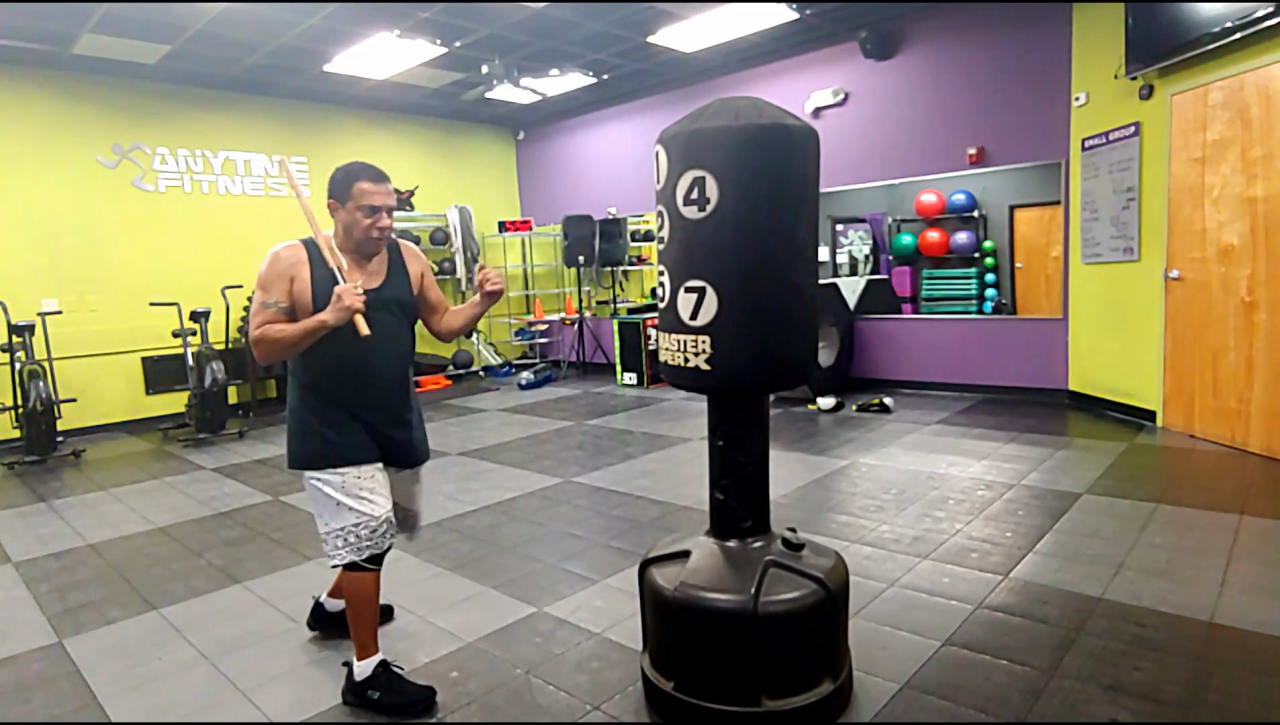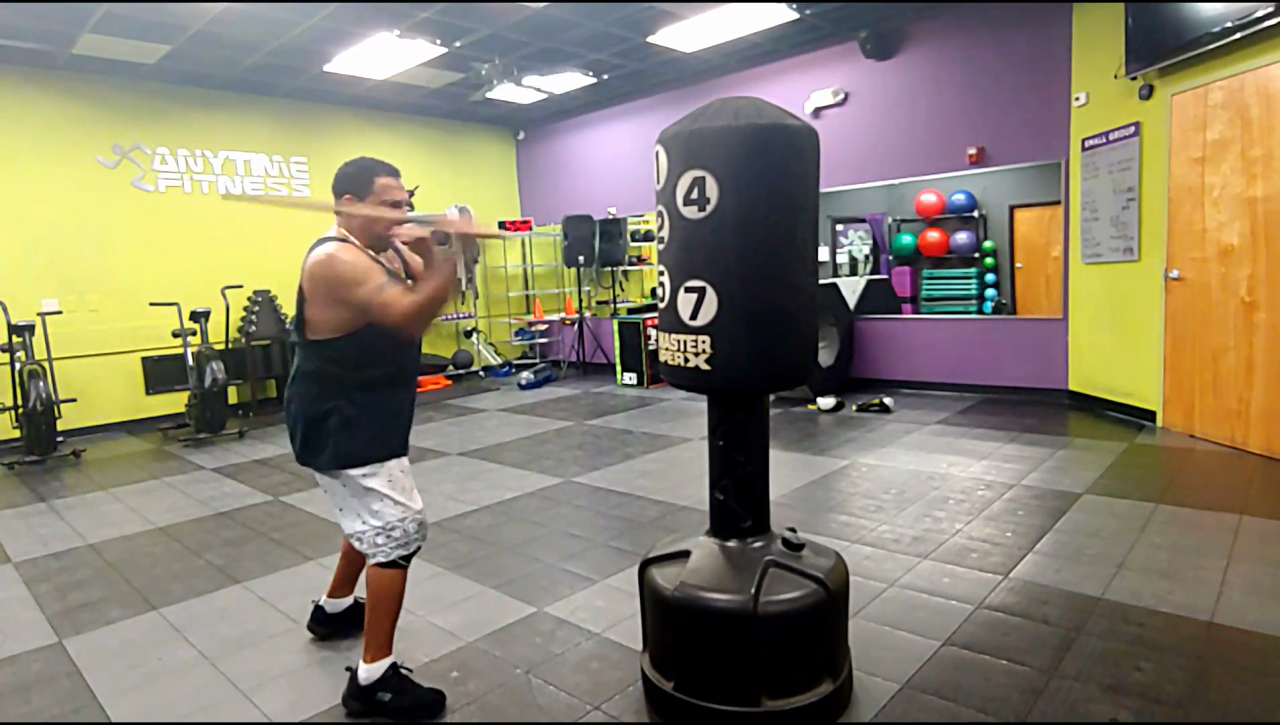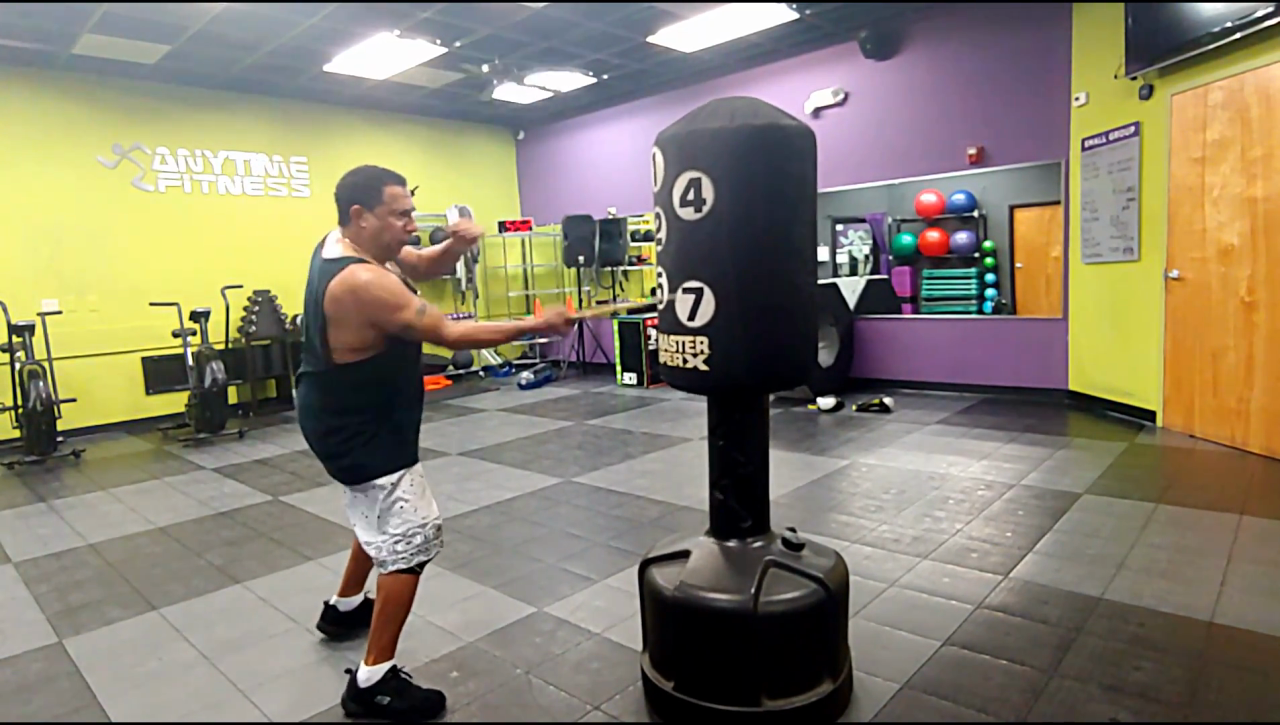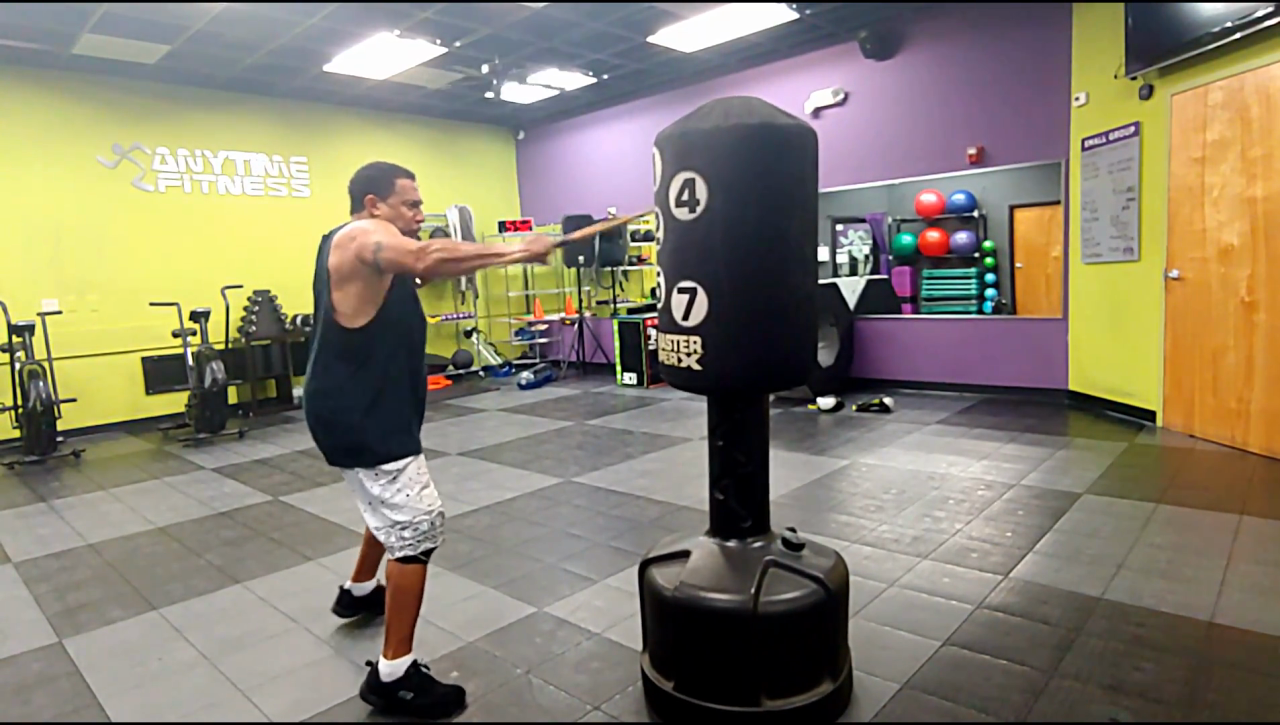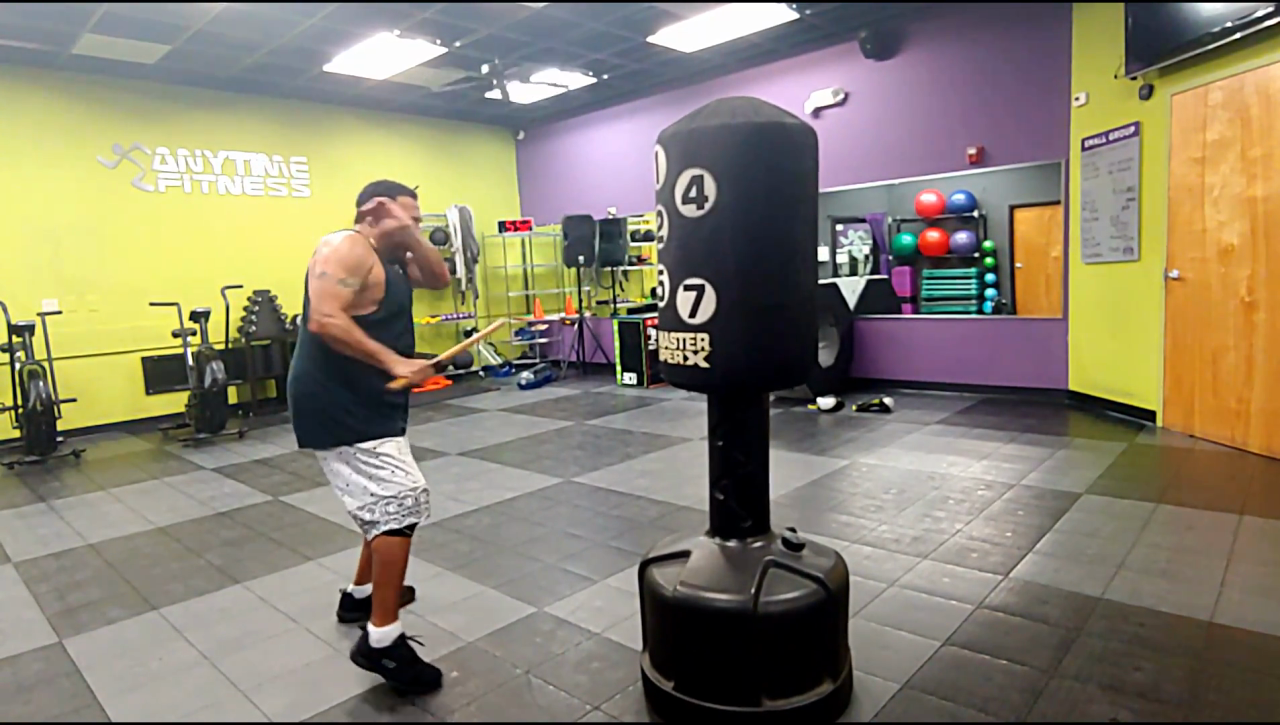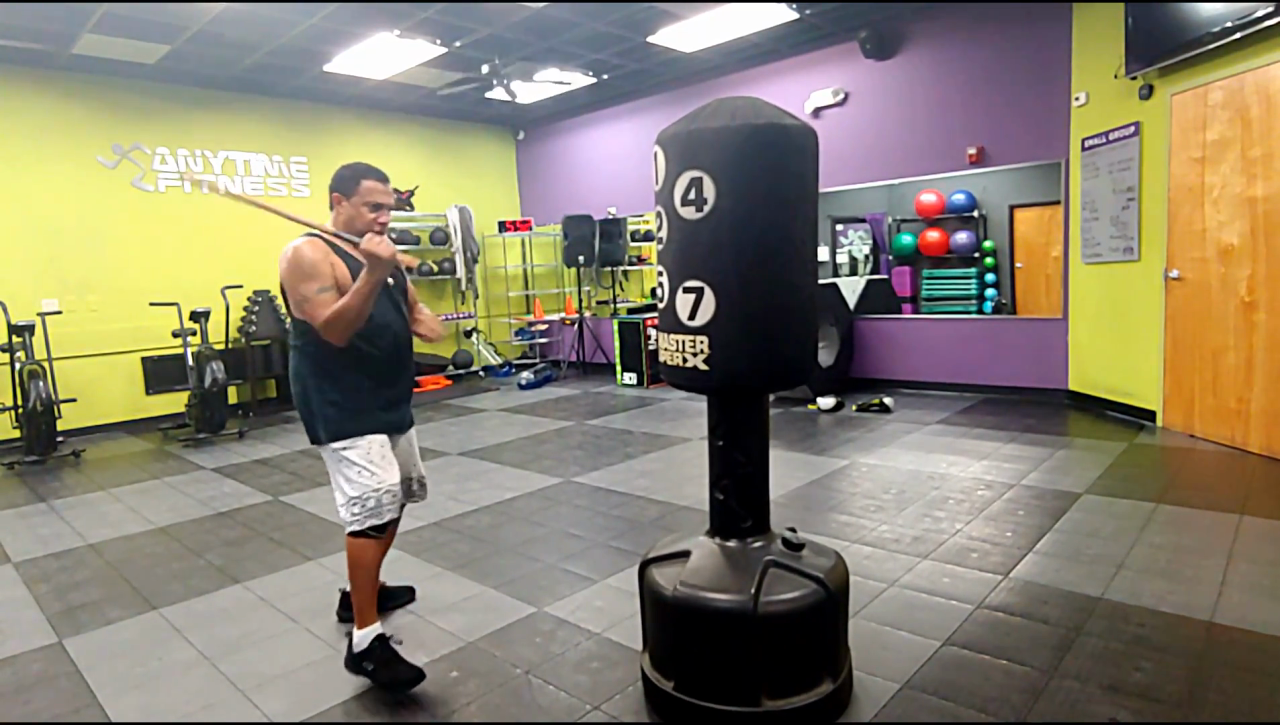
dt=0.3s
person 1, frame 1
left shoulder: (407, 257)
right shoulder: (289, 262)
left elbow: (444, 325)
right elbow: (262, 346)
left wrist: (482, 301)
right wrist: (326, 318)
left hip: (397, 421)
right hip: (330, 428)
left knee: (387, 524)
right knee: (365, 533)
left ankle: (335, 605)
right ankle: (365, 673)
person 1, frame 2
left shoulder: (386, 246)
right shoulder: (335, 259)
left elbow: (424, 288)
right elbow: (410, 319)
left wrist: (424, 253)
right wrist: (447, 270)
left hip: (368, 416)
right hip: (342, 423)
left knee: (370, 516)
right knee: (398, 531)
left ankle: (336, 607)
right ankle: (374, 677)
person 1, frame 3
left shoulder: (352, 243)
right shoulder: (358, 282)
left elbow: (426, 264)
right elbow: (447, 334)
left wrist: (454, 245)
right wrist: (533, 326)
left hip: (354, 417)
right hip: (359, 431)
left knee: (384, 515)
right knee: (412, 538)
left ankle: (344, 608)
person 1, frame 4
left shoulder: (360, 247)
right shoulder: (360, 236)
right elbow: (427, 254)
right wrist: (509, 250)
left hip: (363, 406)
right hip: (362, 414)
left knee: (396, 506)
right knee: (413, 526)
left ankle: (360, 591)
right ankle: (393, 675)
person 1, frame 5
left shoulder: (389, 258)
right shoulder: (345, 249)
left elbow: (439, 277)
right elbow: (326, 321)
left wrist: (408, 230)
right wrist: (392, 361)
left hip: (363, 403)
right hip: (339, 406)
left knee: (383, 499)
right knee: (401, 502)
left ankle: (362, 593)
right ankle: (382, 639)
person 1, frame 6
left shoulder: (377, 249)
right shoulder: (307, 255)
left elbow: (409, 306)
right elbow: (336, 331)
left wrist: (425, 322)
right wrist: (368, 277)
left hip: (388, 400)
right hip: (339, 405)
left knee: (400, 490)
right knee: (371, 504)
left ankle: (363, 588)
right ankle: (367, 642)
